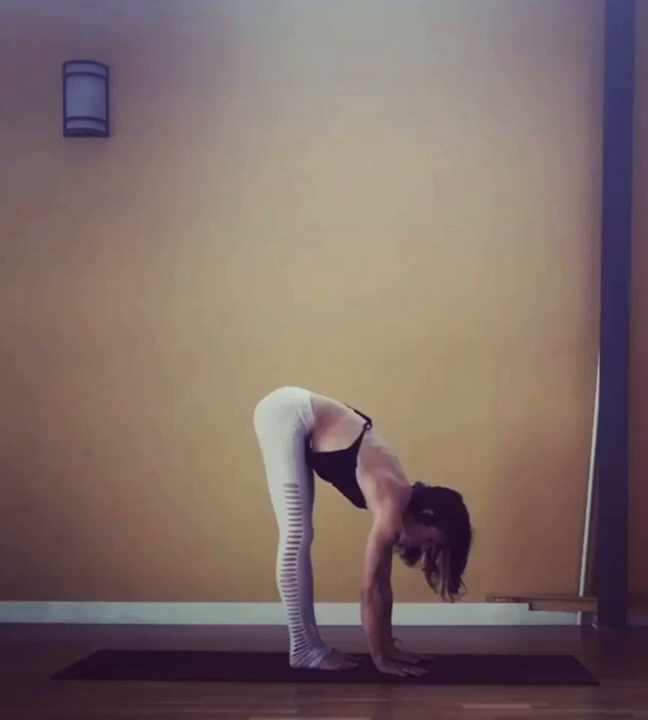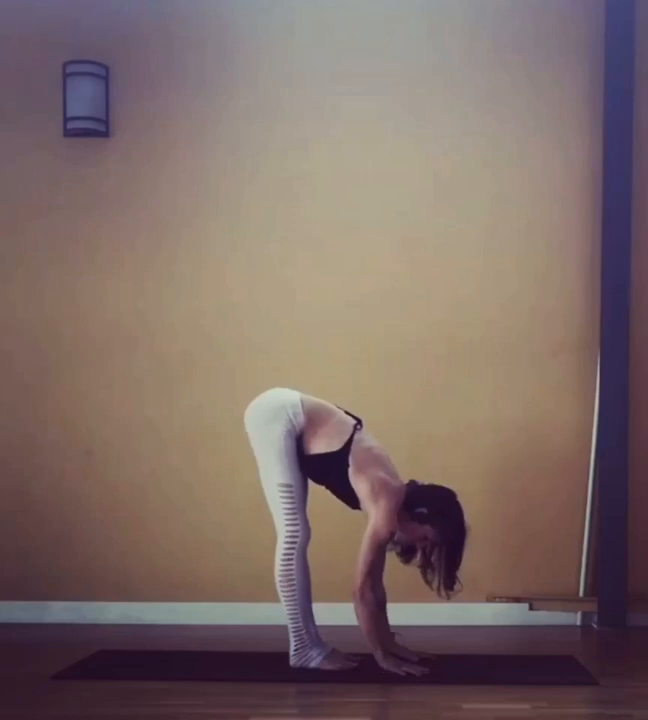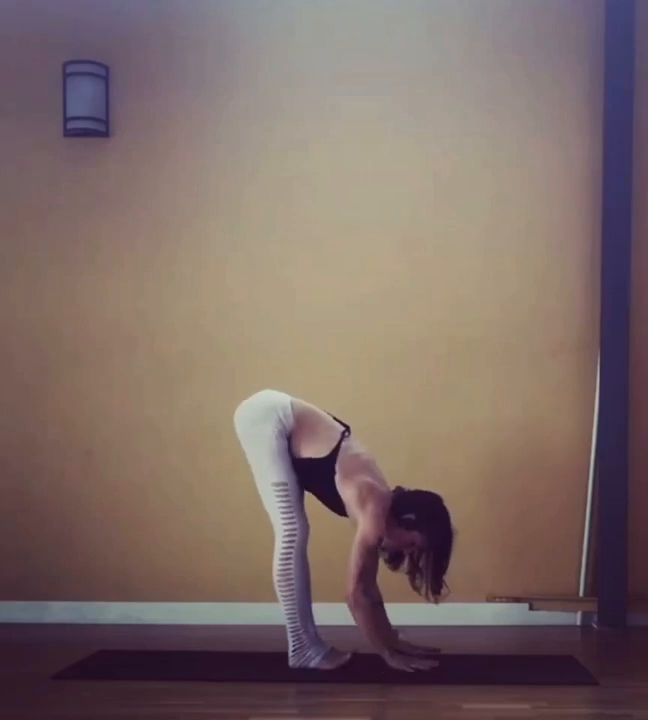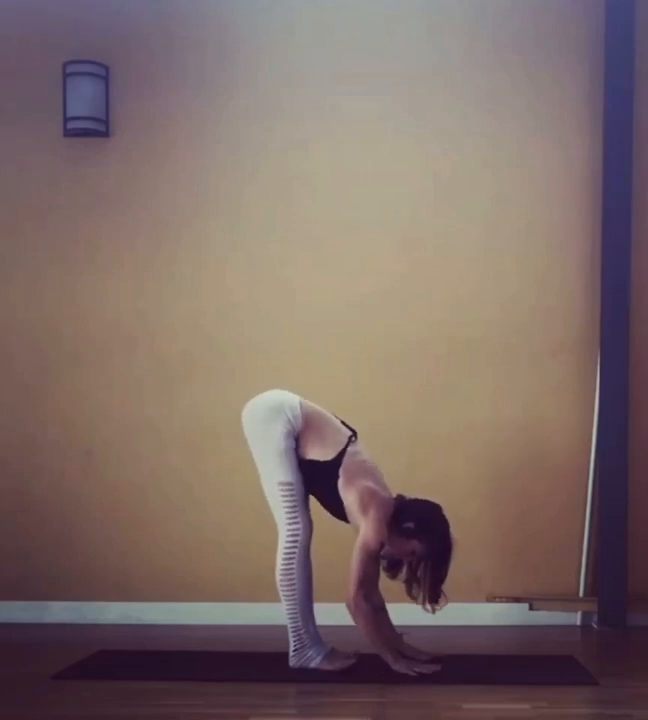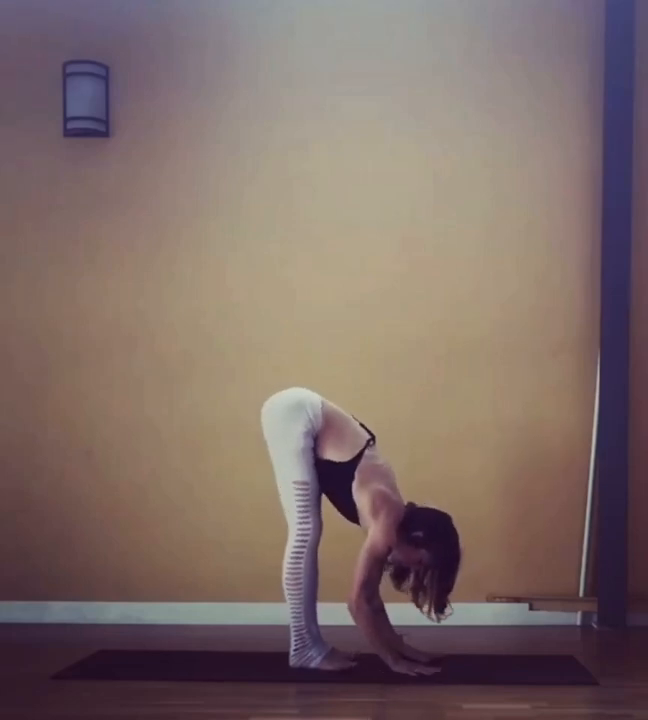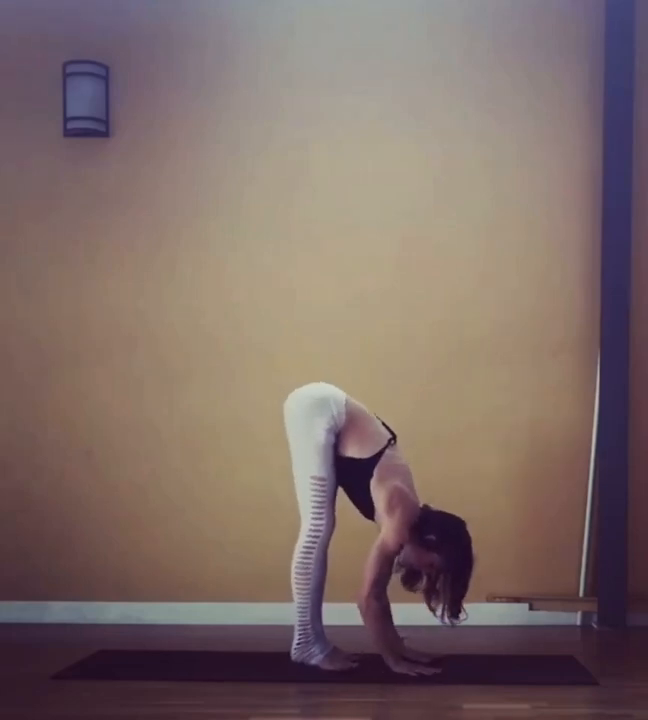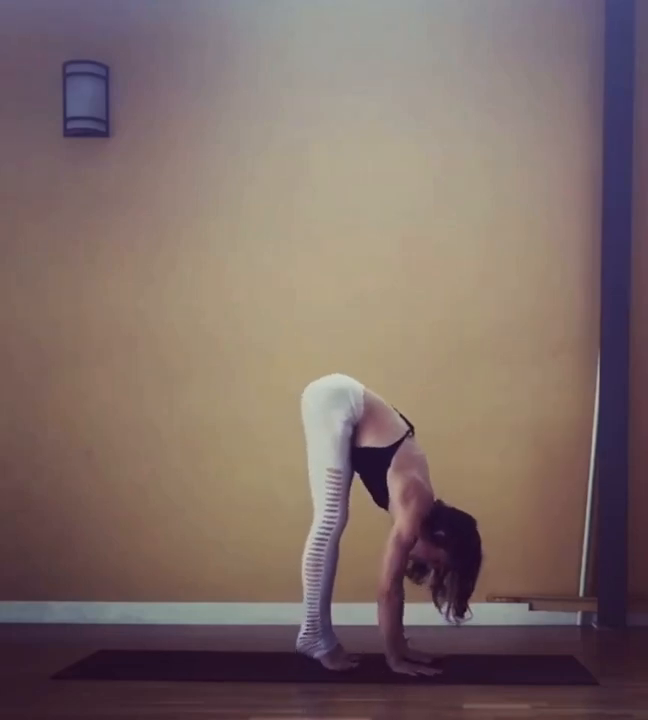
dt=0.4s
person 1, frame 1
left shoulder: (399, 503)
right shoulder: (393, 509)
left elbow: (382, 584)
right elbow: (370, 590)
left wrist: (387, 647)
right wrist: (380, 658)
left hip: (298, 416)
right hip: (286, 413)
left knee: (301, 537)
right knee: (296, 536)
left ankle: (311, 644)
right ankle: (304, 649)
person 1, frame 2
left shoulder: (392, 500)
right shoulder: (387, 509)
left elbow: (374, 583)
right elbow: (362, 589)
left wrist: (388, 644)
right wrist: (382, 655)
left hip: (289, 416)
right hip: (276, 413)
left knee: (298, 535)
right knee: (293, 536)
left ankle: (310, 644)
right ankle: (303, 649)
person 1, frame 3
left shoulder: (379, 507)
right shoulder: (376, 515)
left elbow: (368, 588)
right elbow: (356, 593)
left wrist: (394, 642)
right wrist: (389, 654)
left hip: (279, 418)
right hip: (266, 416)
left knee: (296, 535)
right knee: (290, 535)
left ankle: (309, 643)
right ankle: (302, 649)
person 1, frame 4
left shoulder: (380, 516)
right shoulder: (377, 521)
left elbow: (369, 593)
right elbow: (357, 598)
left wrist: (398, 645)
right wrist: (393, 657)
left hip: (285, 417)
right hip: (274, 415)
left knee: (299, 535)
right knee: (295, 535)
left ankle: (309, 644)
right ankle: (303, 649)
person 1, frame 5
left shoulder: (390, 520)
right shoulder: (387, 527)
left elbow: (369, 595)
right elbow: (358, 600)
left wrist: (396, 646)
right wrist: (392, 658)
left hip: (304, 414)
right hip: (295, 413)
left knee: (307, 534)
right knee: (305, 534)
left ankle: (311, 644)
right ankle: (305, 648)
person 1, frame 6
left shoulder: (406, 519)
right shoulder: (400, 525)
left elbow: (377, 593)
right elbow: (368, 597)
left wrist: (396, 648)
right wrist: (392, 658)
left hip: (325, 410)
right hip: (317, 408)
left knee: (320, 530)
right knee: (317, 530)
left ankle: (314, 641)
right ankle: (307, 644)
person 1, frame 7
left shoulder: (422, 511)
right shoulder: (413, 517)
left elbow: (392, 587)
right elbow: (388, 589)
left wrist: (399, 647)
right wrist: (394, 658)
left hip: (344, 402)
right hip: (334, 400)
left knee: (332, 523)
right knee: (330, 521)
left ankle: (322, 636)
right ankle: (314, 636)
